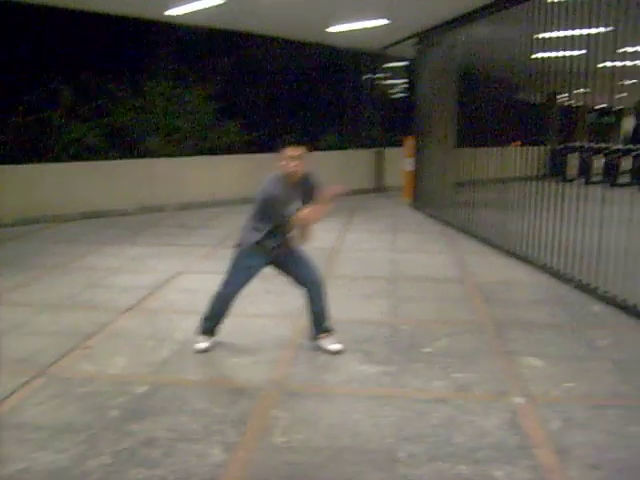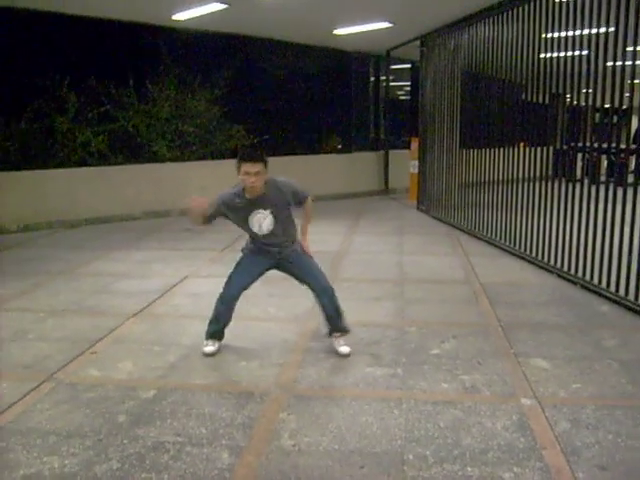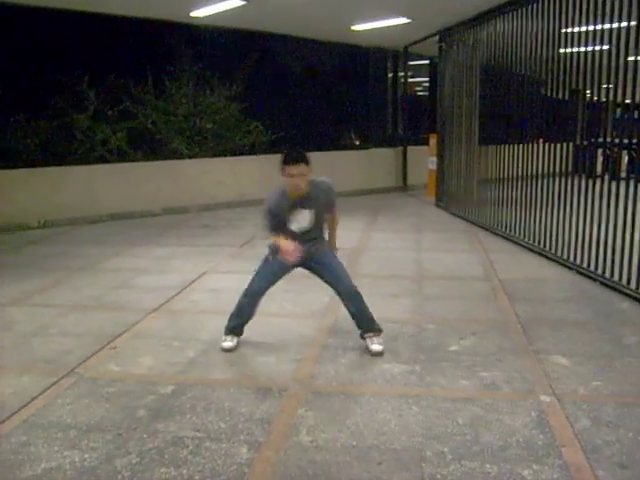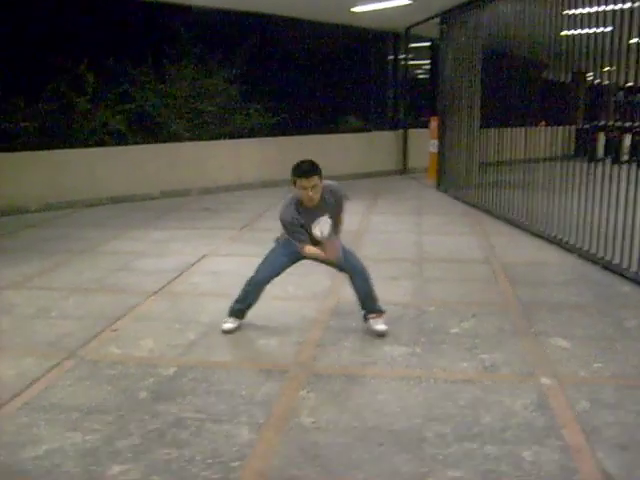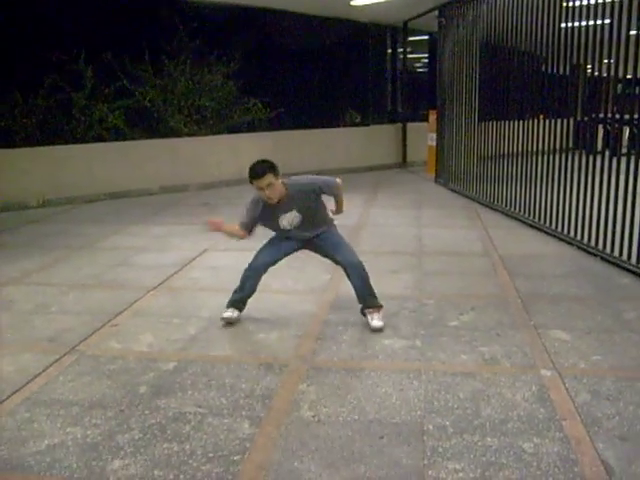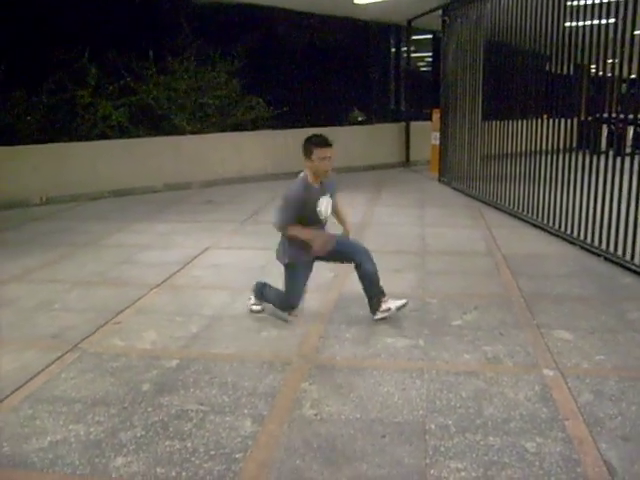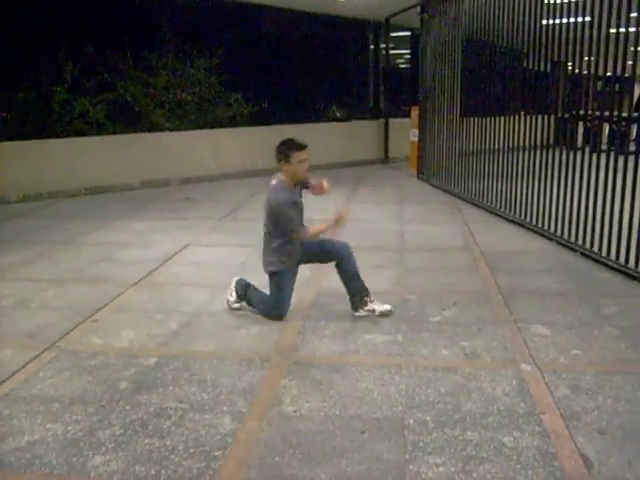
dt=0.3s
person 1, frame 1
left shoulder: (307, 179)
right shoulder: (273, 190)
left elbow: (314, 207)
right elbow: (298, 219)
left wrist: (301, 233)
right wrist: (325, 200)
left hip: (283, 245)
right hip: (255, 247)
left knee: (314, 282)
right knee: (227, 291)
left ankle: (321, 332)
right ankle: (206, 332)
person 1, frame 2
left shoulder: (282, 188)
right shoulder: (229, 199)
left elbow: (306, 201)
right elbow: (200, 221)
left wrist: (304, 235)
right wrist: (197, 209)
left hip: (290, 250)
right hip: (257, 253)
left knee: (323, 287)
right knee: (229, 293)
left ankle: (337, 333)
right ankle: (213, 336)
person 1, frame 3
left shoulder: (323, 187)
right shoulder: (275, 203)
left elbow: (331, 208)
right elbow: (276, 236)
left wrist: (332, 238)
right wrist: (285, 245)
left hip: (318, 249)
right hip: (285, 250)
left knee: (347, 289)
right knee: (254, 289)
left ankle: (370, 333)
right ankle: (233, 332)
person 1, frame 4
left shoulder: (332, 190)
right shoulder: (288, 213)
right elbow: (305, 248)
left wrist: (336, 234)
right wrist: (326, 255)
left hip: (327, 243)
right hip: (293, 244)
left knee: (358, 269)
right knee: (260, 278)
left ankle: (373, 314)
right ankle: (236, 314)
person 1, frame 5
left shoulder: (305, 185)
right shoulder: (257, 204)
left elbow: (336, 183)
right elbow: (243, 232)
left wrist: (339, 208)
right wrist: (223, 227)
left hip: (321, 232)
right hip: (288, 237)
left knee: (353, 263)
right knee: (256, 266)
left ankle: (371, 308)
right ankle: (235, 306)
person 1, frame 6
left shoulder: (327, 178)
right shoulder: (297, 191)
right elbow: (282, 226)
left wrist: (345, 226)
right wrist: (312, 236)
left hip: (322, 239)
right hip: (297, 250)
left knee: (361, 254)
right knee: (289, 305)
left ankle: (380, 305)
right ankle: (260, 291)
person 1, frame 7
left shoulder: (290, 177)
right shoulder: (280, 199)
left elbow: (317, 186)
right elbow: (302, 235)
left wrist: (320, 186)
right wrist: (333, 224)
left hip: (299, 245)
right hip: (281, 257)
left knee: (342, 250)
right knee: (276, 313)
left ankle: (362, 303)
right ankle: (241, 288)
